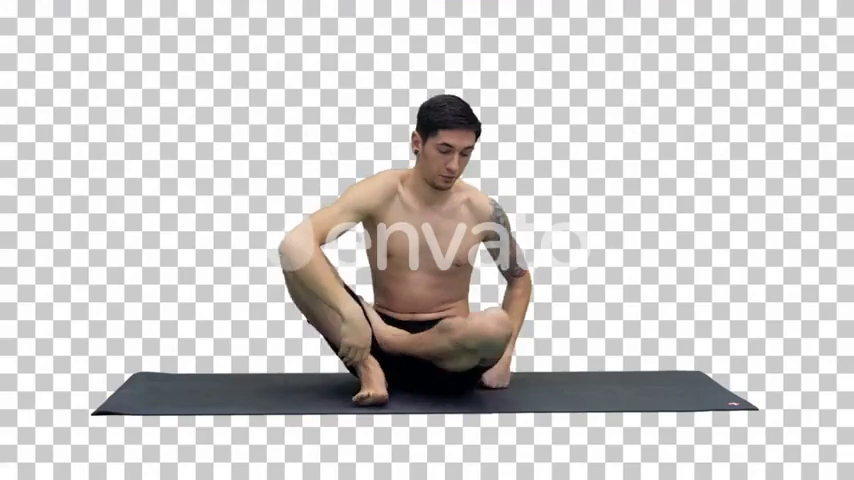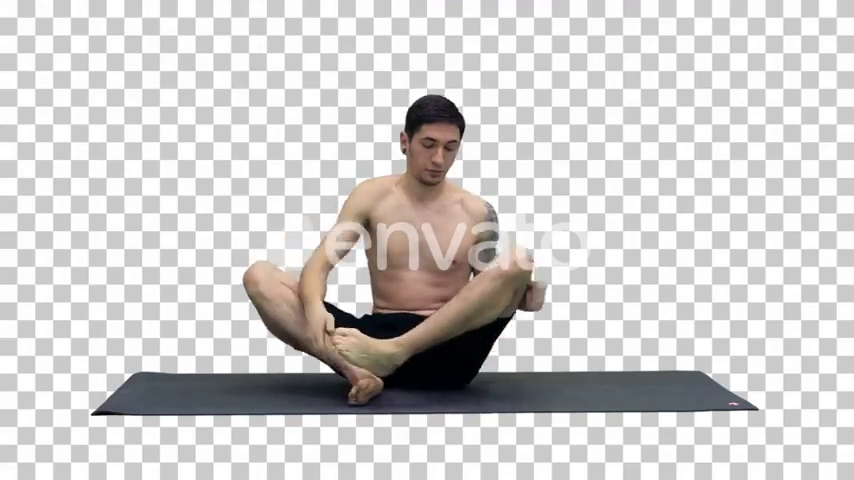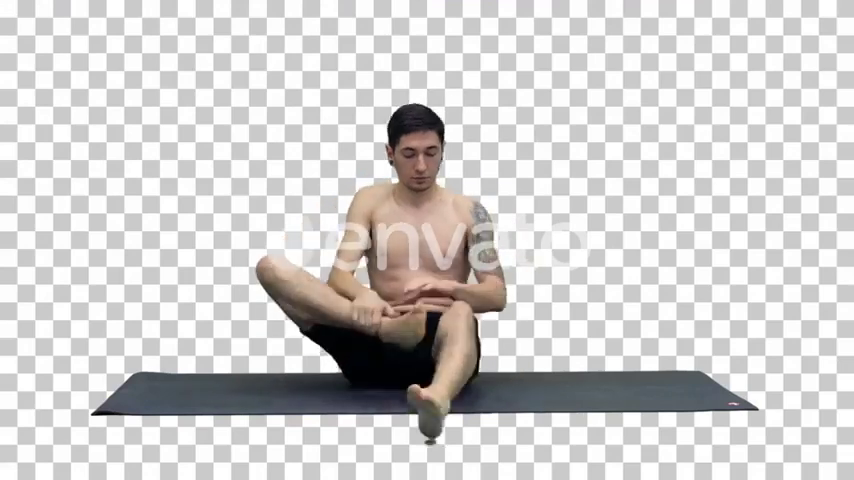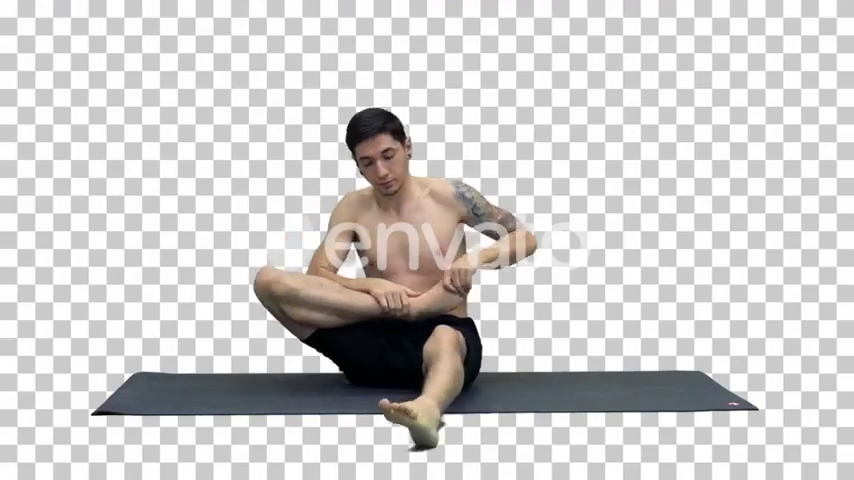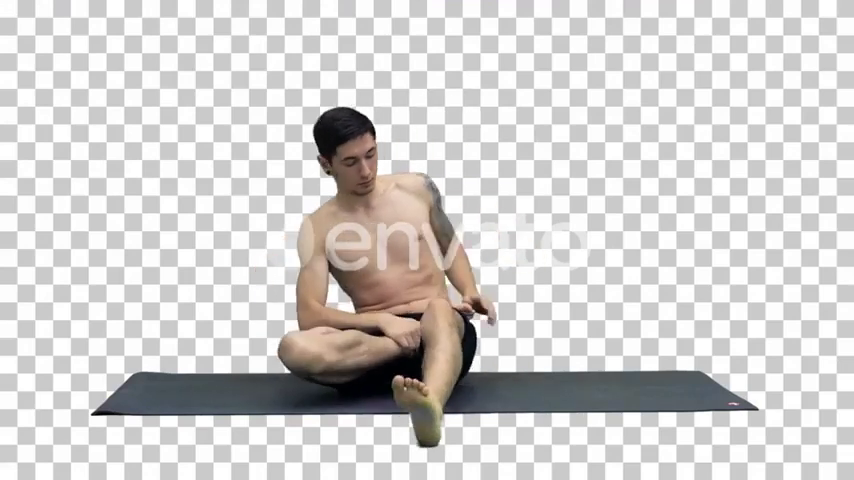
dt=0.4s
person 1, frame 1
left shoulder: (483, 211)
right shoulder: (381, 192)
left elbow: (520, 279)
right elbow: (295, 242)
left wrist: (502, 355)
right wrist: (350, 314)
left hip: (445, 346)
right hip: (377, 334)
left knee: (495, 327)
right knee: (299, 252)
left ankle: (392, 341)
right ankle: (368, 366)
person 1, frame 2
left shoulder: (477, 213)
right shoulder: (373, 195)
left elbow: (492, 292)
right elbow: (319, 264)
left wrist: (521, 297)
right wrist: (314, 308)
left hip: (449, 352)
right hip: (380, 335)
left knee: (519, 261)
right knee: (258, 277)
left ankle: (393, 351)
right ankle: (354, 369)
person 1, frame 3
left shoulder: (468, 211)
right shoulder: (370, 200)
left elbow: (498, 297)
right elbow: (339, 275)
left wrist: (446, 287)
right wrist: (363, 295)
left hip: (443, 341)
right hip: (382, 340)
left knee: (459, 316)
right knee: (271, 267)
left ankle: (437, 397)
right ankle: (389, 330)
person 1, frame 4
left shoulder: (451, 196)
right shoulder: (352, 208)
left elbow: (525, 239)
right elbow: (316, 280)
left wrist: (474, 258)
right wrist: (372, 285)
left hip: (446, 331)
right hip: (383, 343)
left knee: (444, 344)
right knee: (269, 281)
person 1, frame 5
left shoulder: (417, 188)
right shoulder: (318, 227)
left elbow: (450, 247)
right elbow: (310, 317)
left wrist: (470, 290)
right wrist: (383, 321)
left hip: (445, 326)
right hip: (378, 339)
left knee: (438, 313)
right knee: (293, 349)
left ankle: (431, 403)
right ankle: (418, 341)
